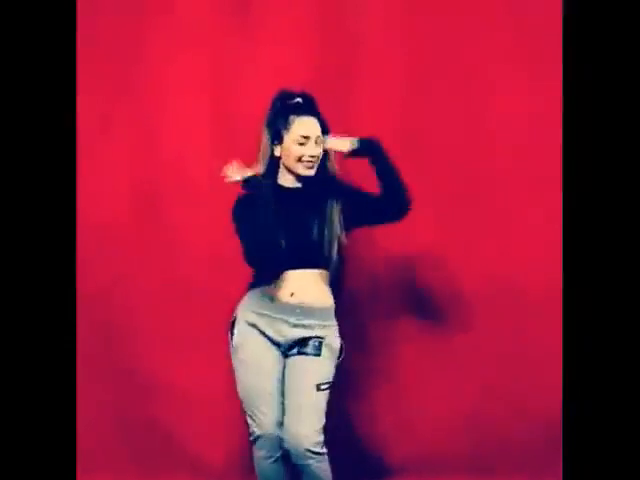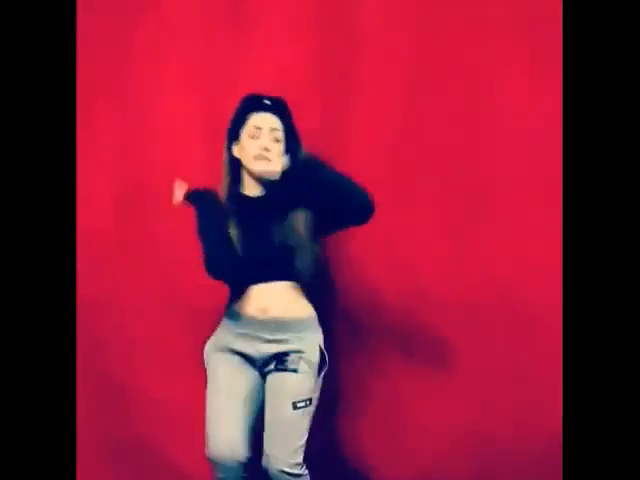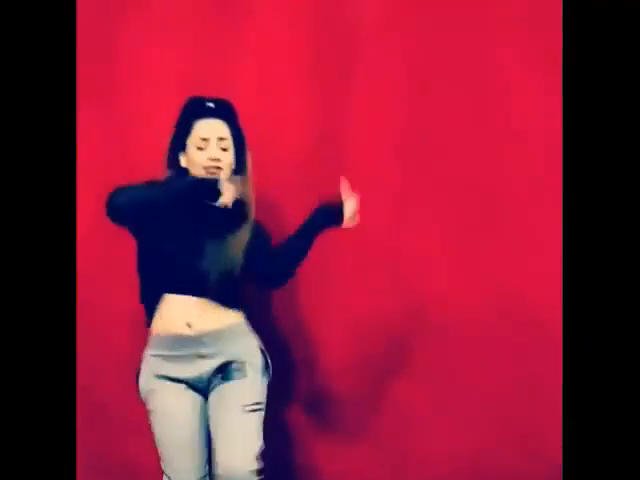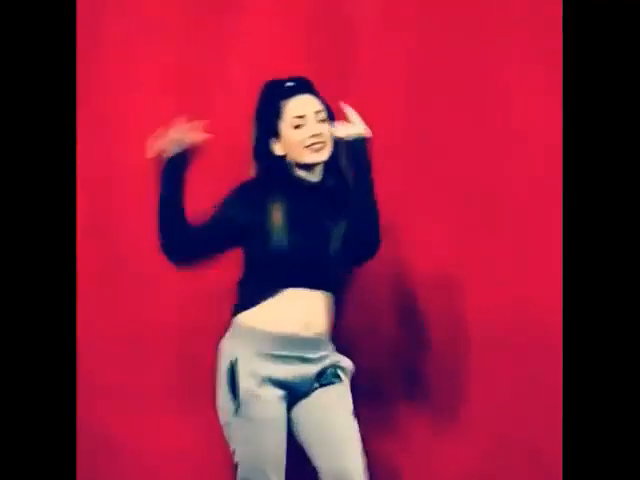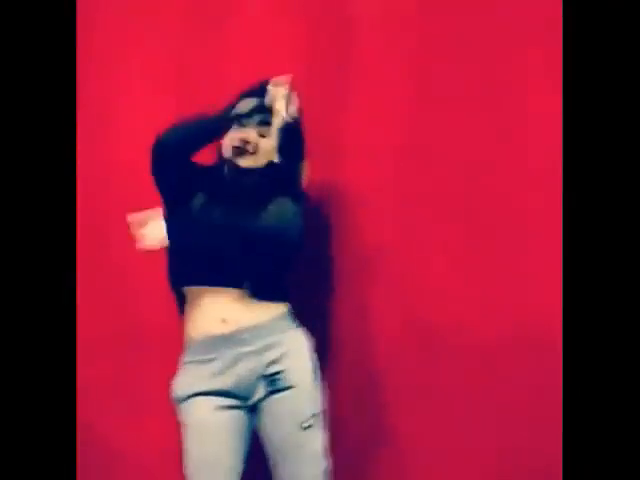
dt=1s
person 1, frame 1
left shoulder: (334, 197)
right shoulder: (253, 203)
left elbow: (398, 205)
right elbow: (260, 258)
left wrist: (368, 150)
right wrist: (257, 187)
left hip: (315, 328)
right hip: (259, 322)
left knee: (305, 439)
right knee: (267, 434)
person 1, frame 2
left shoulder: (303, 203)
right shoulder: (223, 212)
left elbow: (362, 208)
right elbow: (221, 267)
left wrist: (299, 169)
right wrist: (202, 204)
left hip: (297, 340)
right hip: (237, 340)
person 1, frame 3
left shoulder: (241, 221)
right shoulder: (159, 203)
left elbow: (272, 273)
right elbow: (119, 204)
left wrist: (322, 221)
right wrist: (201, 189)
left hip: (231, 353)
right hip: (169, 361)
person 1, frame 4
left shoulder: (339, 197)
right shoulder: (254, 197)
left elbow: (361, 248)
right elbow: (183, 250)
left wrist: (357, 154)
right wrist: (174, 163)
left hip: (318, 359)
right hip: (256, 356)
person 1, frame 5
left shoulder: (284, 204)
right shoulder: (190, 189)
left elbow: (275, 239)
right elbow: (167, 148)
left wrist: (175, 230)
right wrist: (250, 105)
left hip: (276, 351)
right hip: (205, 364)
